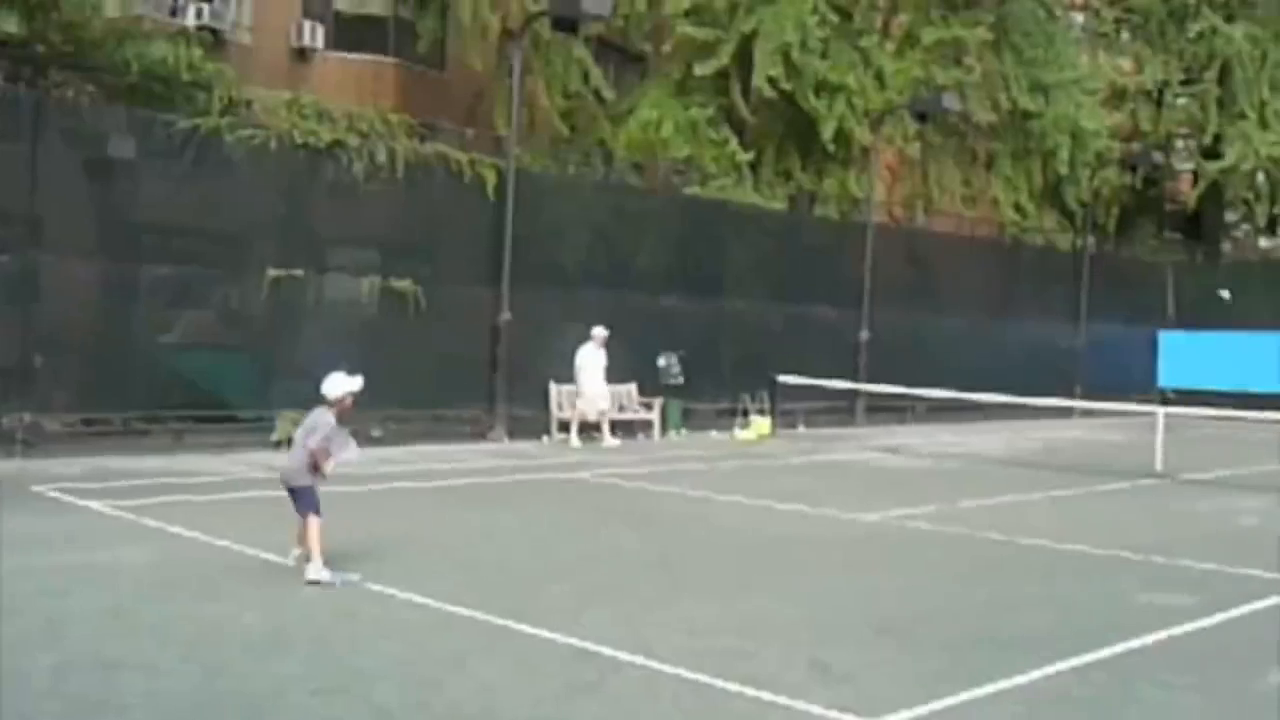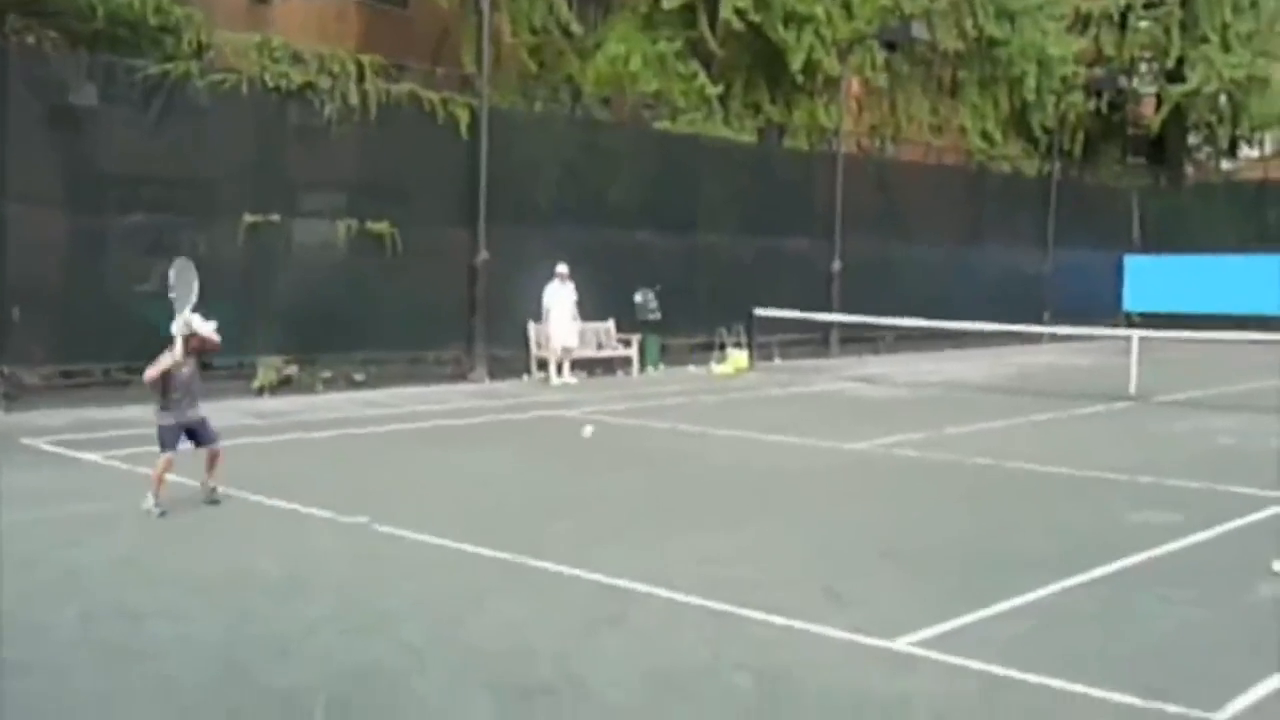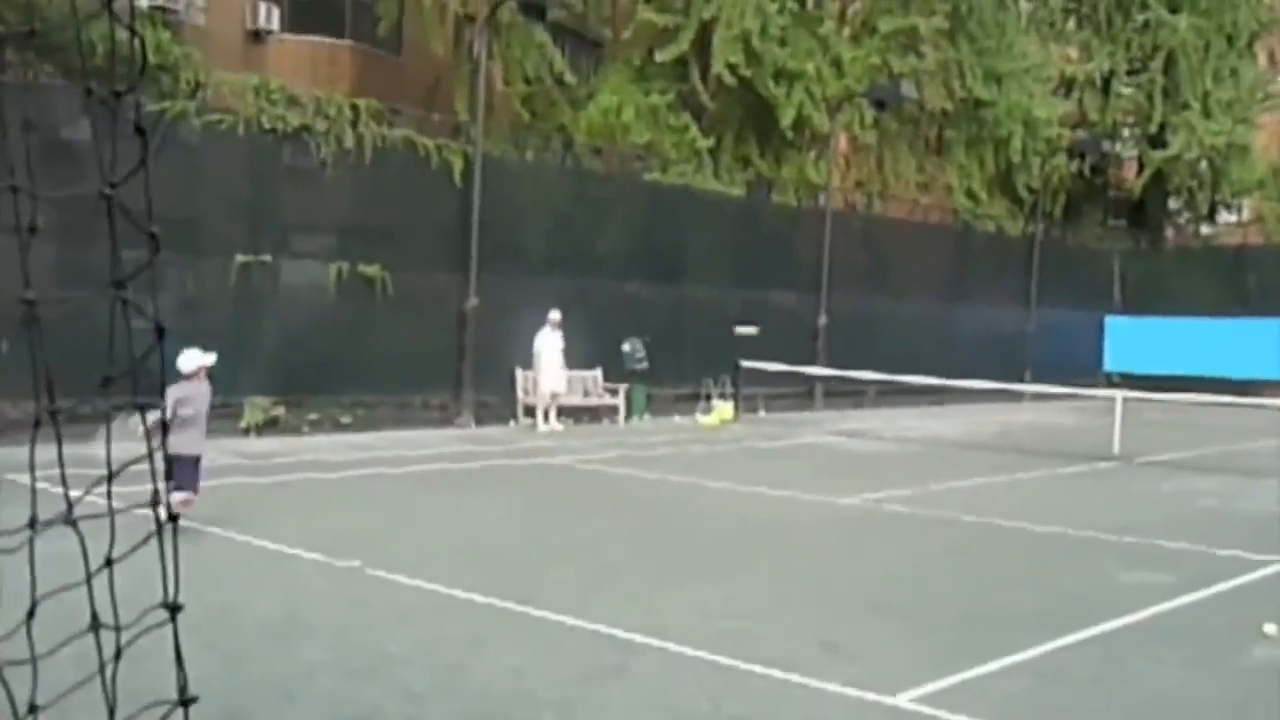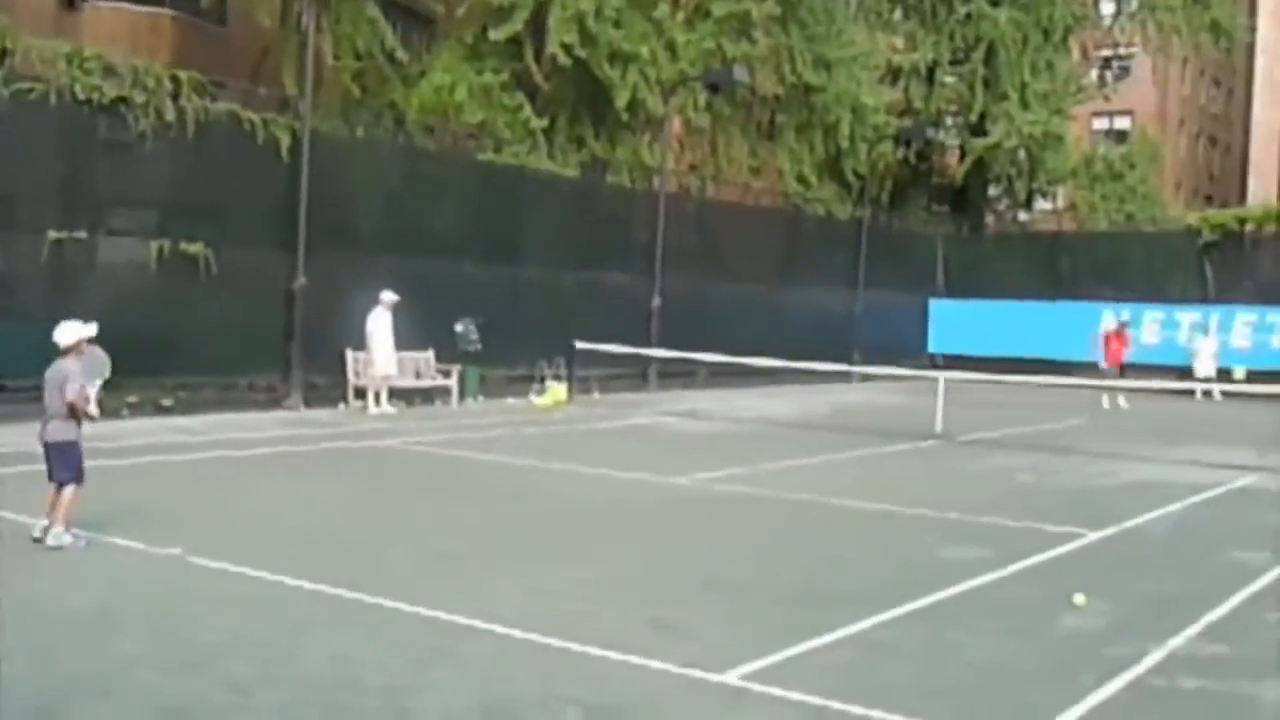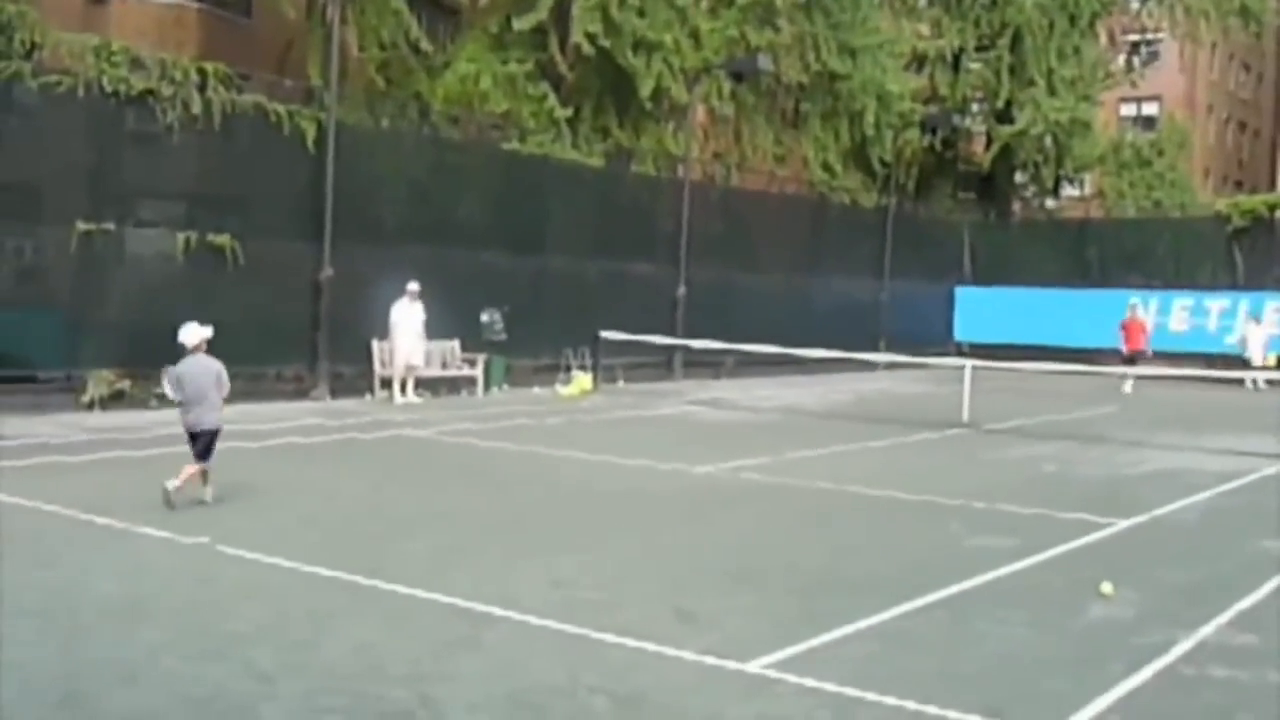
dt=1s
person 1, frame 1
left shoulder: (319, 412)
right shoulder: (328, 421)
left elbow: (298, 435)
right elbow: (313, 446)
right wrist: (324, 465)
left hip: (293, 470)
right hip: (300, 474)
left knee: (308, 514)
right knee: (314, 517)
left ankle: (299, 552)
right ankle: (316, 568)
person 1, frame 2
left shoulder: (194, 349)
right shoulder: (168, 356)
left elbow: (215, 340)
right elbow: (147, 377)
left wrist: (194, 327)
right wrist: (171, 361)
left hip: (193, 414)
right hip: (169, 417)
left knee: (214, 448)
right knee: (167, 457)
left ankle: (208, 485)
right ankle: (152, 499)
person 1, frame 3
left shoulder: (171, 391)
right shoulder: (205, 389)
left elbow: (165, 417)
left wrist: (151, 426)
left hip: (171, 447)
right hip: (190, 450)
left knee: (176, 488)
right knee: (186, 495)
right ankle: (164, 509)
person 1, frame 4
left shoulder: (53, 369)
right shoulder: (73, 368)
right elbow: (72, 398)
left wrist: (84, 398)
right wrist: (87, 411)
left hip: (50, 432)
right hip: (65, 433)
left knee: (59, 482)
right knee: (72, 482)
left ankle: (45, 526)
right ankle: (58, 532)
person 1, frame 5
left shoulder: (179, 369)
right shoulder: (216, 365)
left elbow: (177, 399)
right elbow: (225, 393)
left hip: (190, 420)
right hip: (210, 421)
left knee: (200, 456)
right knee: (199, 461)
left ankle: (206, 490)
right ankle: (174, 484)
